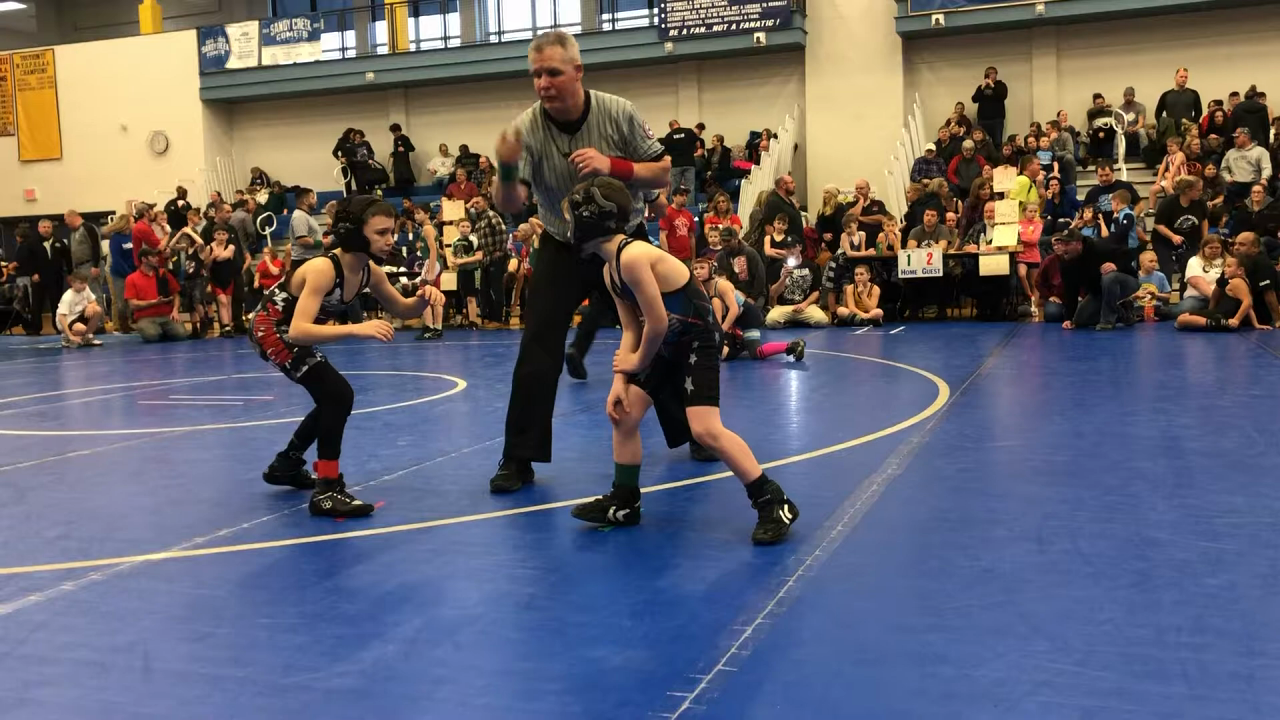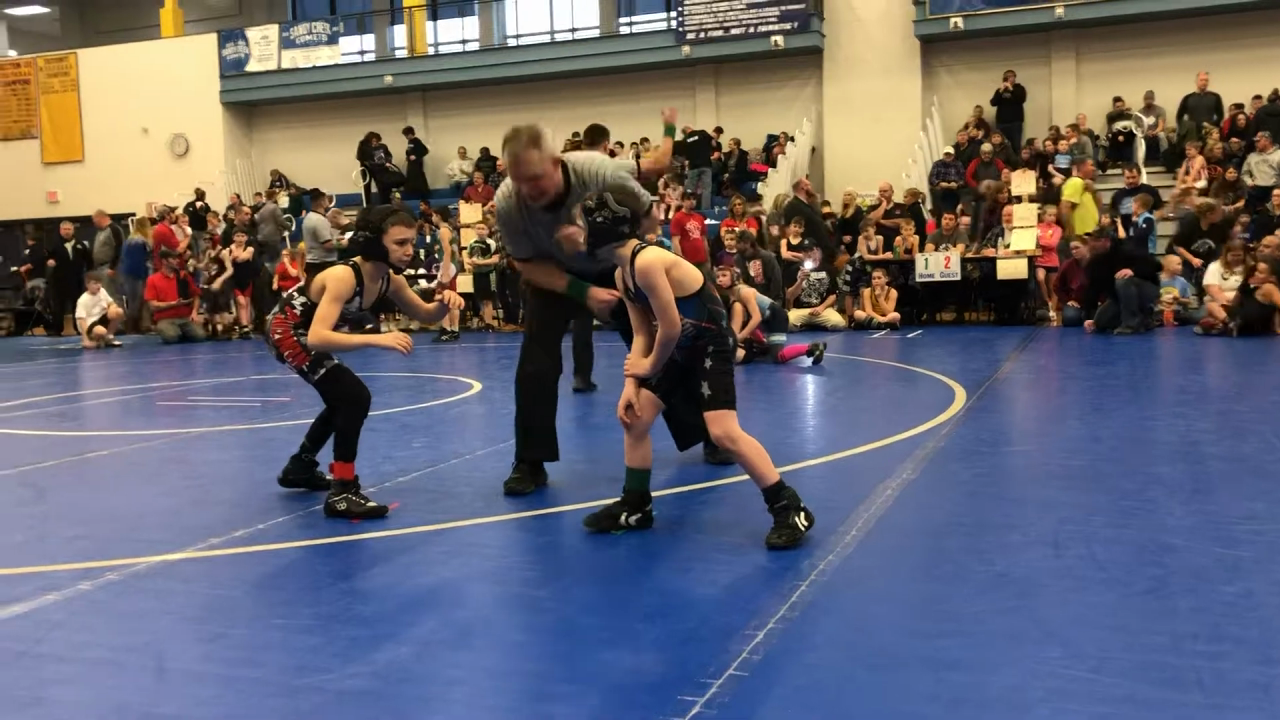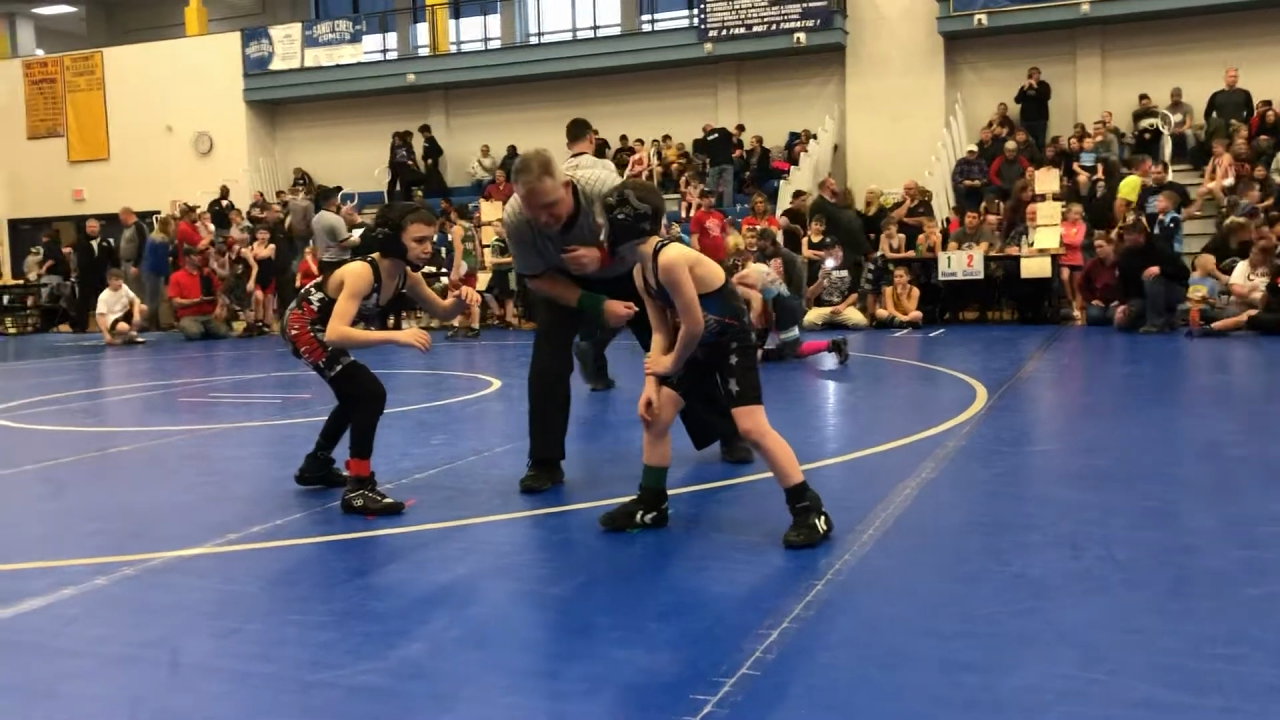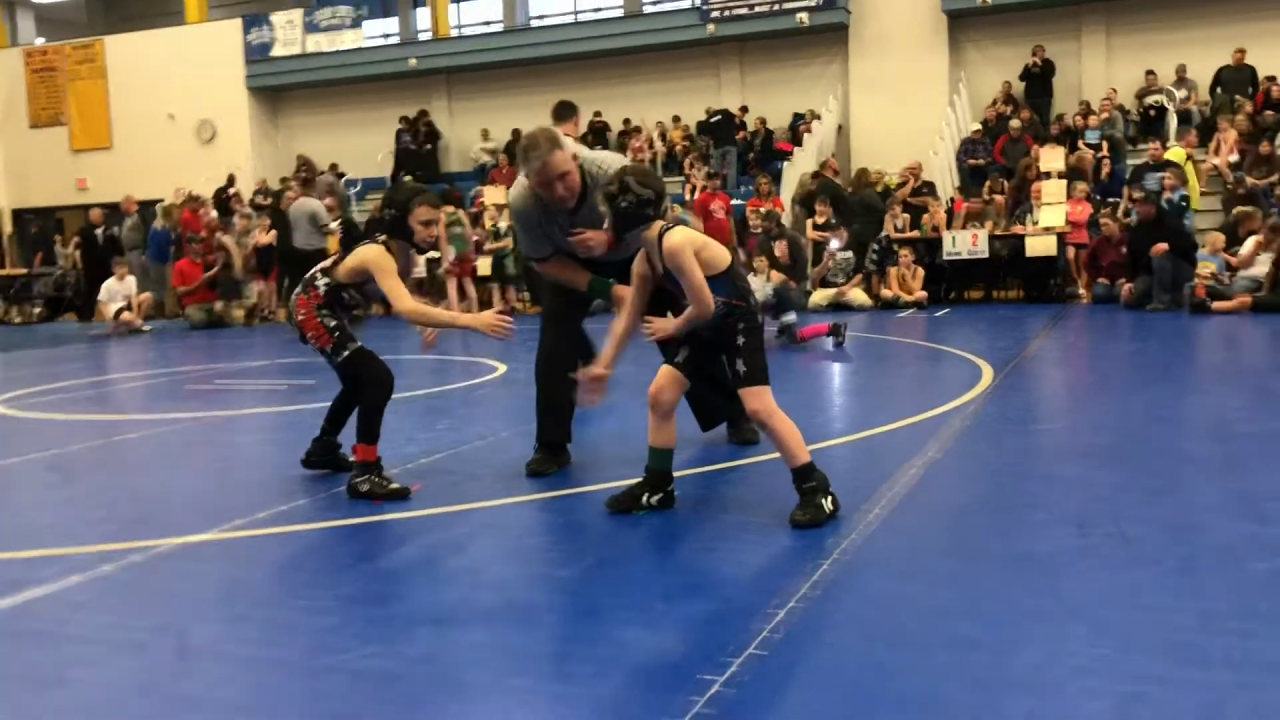
dt=0.4s
person 1, frame 1
left shoulder: (618, 112)
right shoulder: (526, 128)
left elbow: (663, 173)
right elbow: (509, 206)
left wrist: (613, 166)
right wrist: (508, 169)
right hip: (562, 248)
right knee: (538, 348)
right ankle: (518, 460)
person 1, frame 2
left shoulder: (601, 173)
right shoulder: (506, 202)
right elbow: (526, 264)
right wrist: (584, 291)
right hip: (559, 275)
right knee: (535, 357)
left ankle: (706, 435)
right ankle: (529, 463)
person 1, frame 3
left shoulder: (607, 190)
right shoulder: (515, 219)
right elbow: (538, 279)
left wrist: (603, 256)
right wrist: (597, 306)
left hip: (632, 271)
right hip: (563, 279)
right knee: (548, 358)
left ankle: (727, 434)
right ankle: (544, 462)
person 1, frame 4
left shoulder: (613, 170)
right shoulder: (520, 201)
right elbow: (544, 262)
left wrist: (610, 239)
right wrist: (606, 290)
left hip: (636, 253)
right hip: (568, 262)
right knee: (556, 342)
left ankle: (734, 415)
right ankle: (551, 446)
person 2, frame 1
left shoulder: (633, 257)
right shoulder: (610, 269)
left elbow: (657, 323)
right elbow: (631, 328)
left wrist: (638, 363)
right wrist: (620, 381)
left hip: (698, 340)
right hip: (666, 345)
left knee: (705, 429)
right knee: (623, 414)
left ankle: (772, 503)
right ankle: (624, 502)
person 2, frame 2
left shoulder: (647, 262)
right shoulder: (622, 274)
left elbow: (670, 328)
right elbow: (642, 333)
left wrist: (650, 366)
right wrist: (630, 384)
left hip: (711, 344)
right hip: (679, 349)
left knee: (724, 432)
right knee: (635, 417)
left ankle: (789, 508)
right ankle: (635, 506)
person 2, frame 3
left shoulder: (670, 259)
right shoulder: (640, 271)
left elbow: (693, 326)
right elbow: (661, 331)
left wrist: (671, 364)
right wrist: (651, 383)
left hip: (732, 340)
right hip: (697, 346)
left knee: (752, 427)
right knee: (654, 415)
left ankle: (809, 510)
right ankle: (651, 504)
person 2, frame 4
left shoulder: (675, 243)
right shoulder: (645, 258)
left elbow: (704, 307)
right elbow: (629, 315)
left wrist: (673, 327)
right wrist: (603, 365)
left hip: (738, 322)
right hip: (702, 327)
left knee: (759, 407)
right knee: (660, 395)
left ankle: (815, 490)
right ankle: (657, 486)
person 3, frame 1
left shoulder: (370, 271)
right shoulder: (323, 269)
left elbow: (402, 310)
right elbow: (299, 331)
left wrist: (424, 298)
right wrist: (357, 329)
left hip: (292, 331)
right hip: (272, 328)
left knee: (333, 399)
right knee: (338, 395)
left ankle: (286, 465)
right ankle: (326, 491)
person 3, frame 2
left shoulder: (390, 280)
right shoulder: (344, 277)
left elbow: (425, 315)
right elbow: (318, 338)
left wrist: (444, 302)
right wrist: (377, 339)
left hip: (308, 333)
right hip: (289, 331)
left knee: (343, 402)
right knee: (354, 397)
left ankle: (299, 467)
right ankle: (342, 492)
person 3, frame 3
left shoulder: (406, 275)
right shoulder: (362, 273)
left elbow: (442, 312)
right elbow: (336, 334)
left wrist: (461, 299)
right wrist: (396, 335)
left hip: (322, 327)
right hip: (304, 325)
left knee: (355, 398)
right knee: (370, 394)
left ankle: (316, 465)
right ankle: (358, 489)
person 3, frame 4
right shoulder: (377, 256)
left elbow: (402, 301)
right elbow: (405, 309)
left wrist: (428, 323)
right wrist: (472, 320)
left hip: (330, 311)
right hip: (311, 309)
left knee: (359, 383)
right knee: (377, 379)
left ankle: (322, 450)
right ankle: (365, 475)
